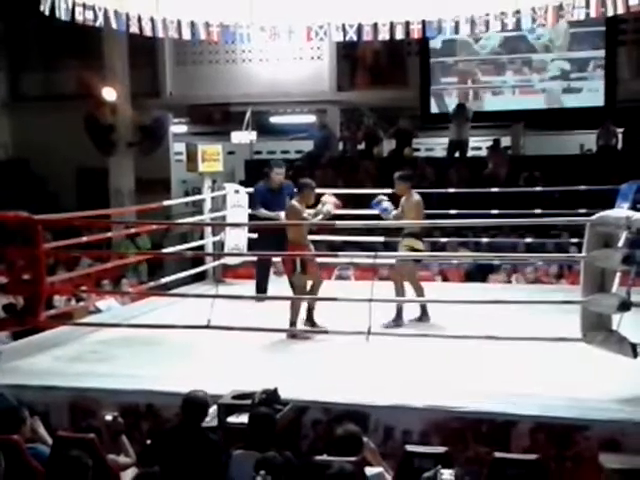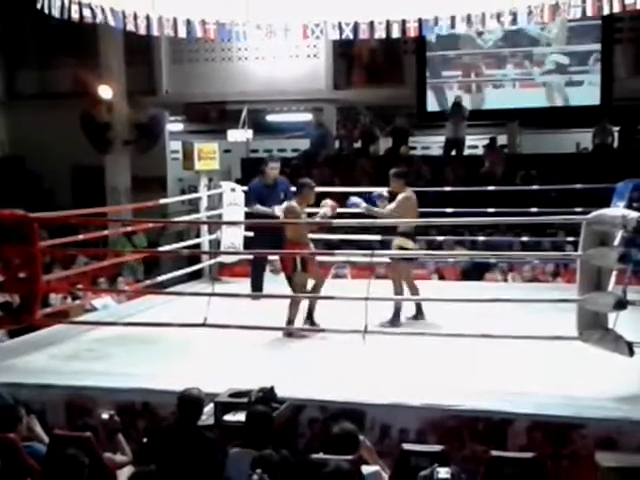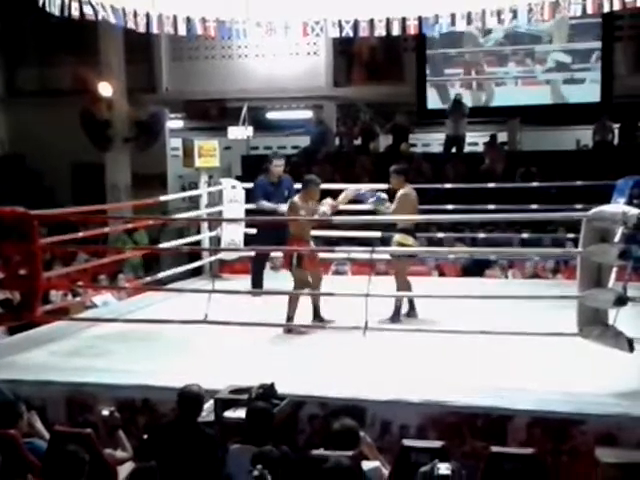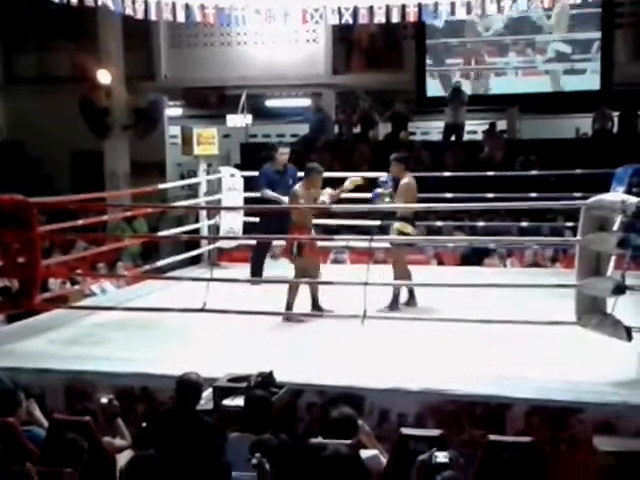
dt=0.2s
person 1, frame 1
left shoulder: (300, 206)
right shoulder: (294, 207)
left elbow: (309, 222)
right elbow: (312, 223)
left wrist: (322, 207)
right wrist: (328, 210)
left hip: (304, 249)
right hip: (296, 252)
left knee: (317, 280)
right knee: (300, 290)
left ankle: (310, 320)
right ankle: (292, 329)
person 1, frame 2
left shoulder: (300, 207)
right shoulder: (293, 208)
left elbow: (308, 225)
right elbow: (309, 225)
left wrist: (326, 209)
right wrist: (325, 212)
left hip: (304, 248)
right hip: (295, 250)
left knee: (320, 279)
right knee: (300, 289)
left ankle: (309, 318)
right ankle: (288, 327)
person 1, frame 3
left shoulder: (309, 203)
right shoulder: (296, 203)
left elbow: (328, 208)
right elbow: (308, 222)
left wrist: (343, 198)
right wrist: (324, 211)
left hip: (307, 245)
right hip: (297, 247)
left knee: (317, 278)
right knee: (300, 285)
left ankle: (317, 316)
right ankle: (289, 324)
person 1, frame 4
left shoulder: (312, 190)
right shoulder: (297, 192)
right elbow: (306, 211)
left wrist: (346, 187)
right wrist: (323, 200)
left hip: (308, 233)
right hip: (299, 235)
left knee: (314, 269)
right knee: (300, 273)
left ankle: (316, 305)
right ankle: (288, 311)
person 2, frame 1
left shoulder: (415, 200)
right shoulder: (405, 199)
left elbow: (410, 222)
right elbow: (401, 218)
left wrist: (393, 214)
right wrist: (386, 209)
left hip: (412, 241)
right hip: (410, 240)
left knee: (396, 277)
right knee: (412, 278)
left ankle: (398, 317)
right ankle: (424, 314)
person 2, frame 2
left shoulder: (404, 197)
right shoulder: (408, 196)
left elbow: (386, 213)
right elbow: (397, 214)
left wrist: (363, 205)
right wrist: (384, 203)
left hip: (404, 239)
right hip: (407, 238)
left knee: (396, 278)
right knee: (407, 278)
left ankle: (395, 318)
right ankle: (419, 311)
person 2, frame 3
left shoulder: (403, 193)
right shoulder: (410, 192)
left elbow: (391, 213)
left wrist: (376, 204)
right wrist: (384, 202)
left hip: (404, 236)
right hip: (408, 234)
left knee: (399, 275)
right knee: (401, 274)
left ankle: (396, 314)
right ankle: (412, 309)
person 2, frame 4
left shoulder: (405, 182)
right shoulder: (408, 180)
left elbow: (400, 207)
right wrist: (388, 190)
left hip: (403, 224)
right hip: (405, 224)
left knee: (396, 262)
right knee: (400, 262)
left ankle: (394, 302)
right ankle: (411, 298)
person 3, frame 1
left shoulder: (288, 186)
right shoulder: (260, 188)
right elbow: (256, 210)
right wrist: (274, 215)
left hip: (284, 229)
right hip: (266, 230)
right knee: (264, 261)
right ankle: (261, 292)
person 3, frame 2
left shoulder: (283, 182)
right shoulder: (256, 185)
left elbow: (289, 202)
right elbow: (252, 207)
right wrist: (270, 211)
left hip: (281, 226)
right hip: (263, 228)
right knee: (259, 259)
right ankle: (256, 290)
person 3, frame 3
left shoulder: (287, 180)
right shoulder: (261, 182)
right elbow: (259, 203)
left wrist: (288, 207)
right wrist: (277, 207)
left hip: (284, 224)
right hip: (266, 225)
right knee: (261, 256)
right ankle: (256, 287)
person 3, frame 4
left shoulder: (291, 169)
right shoulder: (266, 170)
right elbow: (263, 191)
right wrist: (281, 198)
left hip: (287, 212)
right hip: (271, 213)
right knee: (263, 244)
right ankle: (256, 275)
